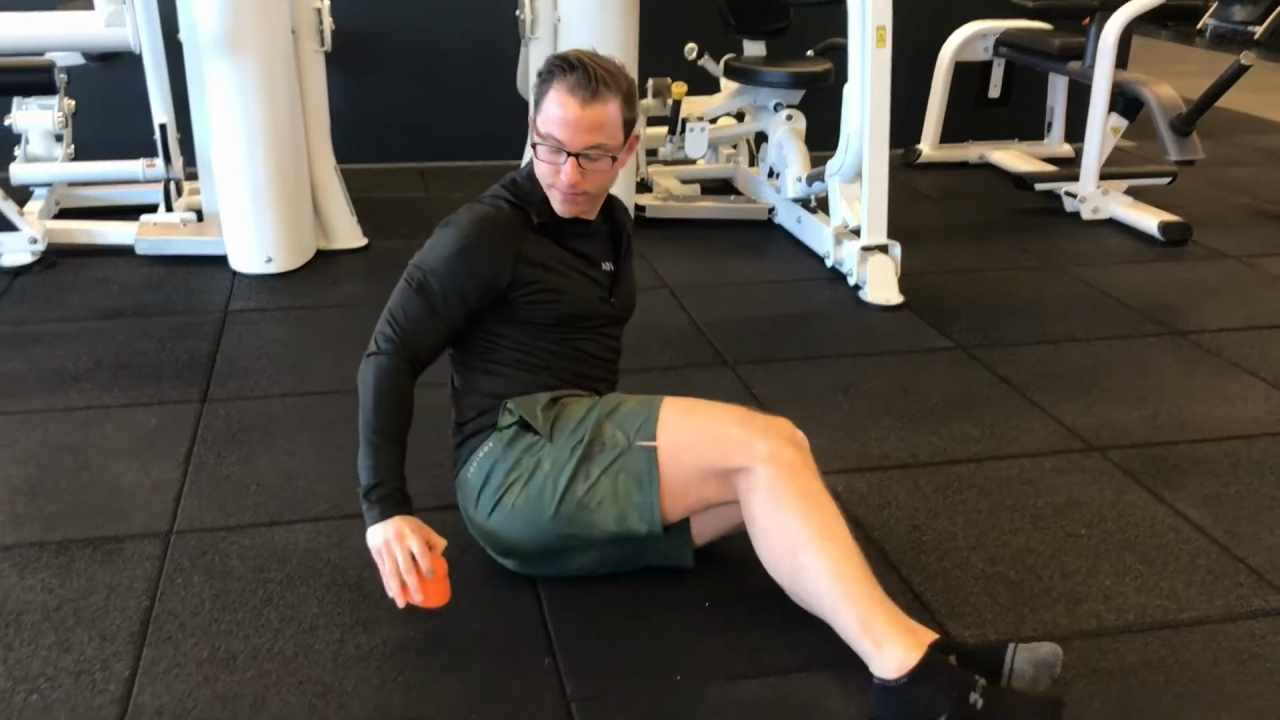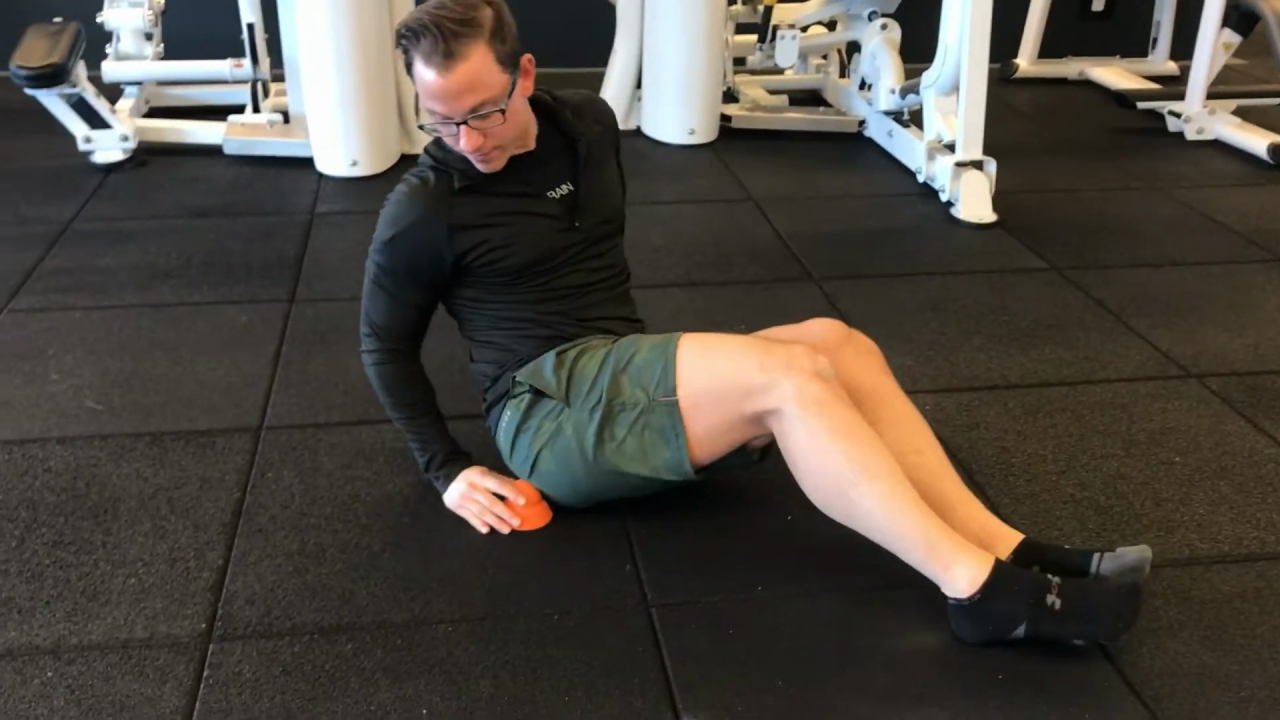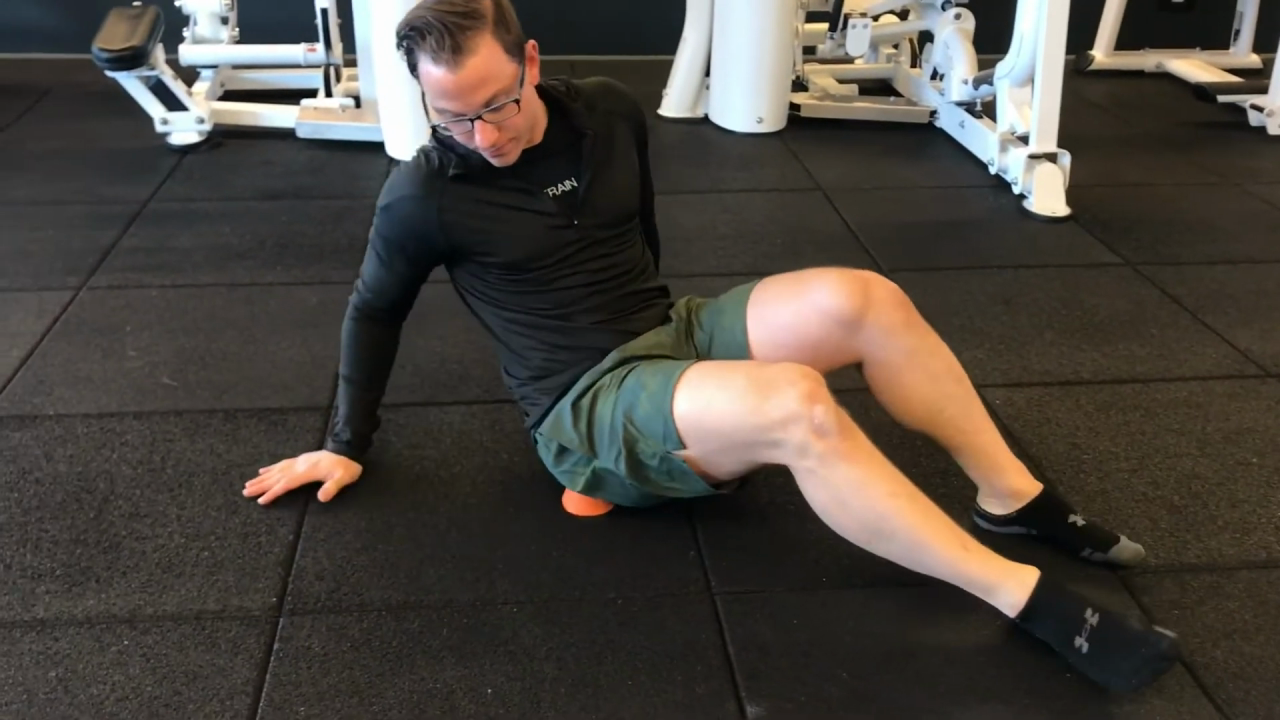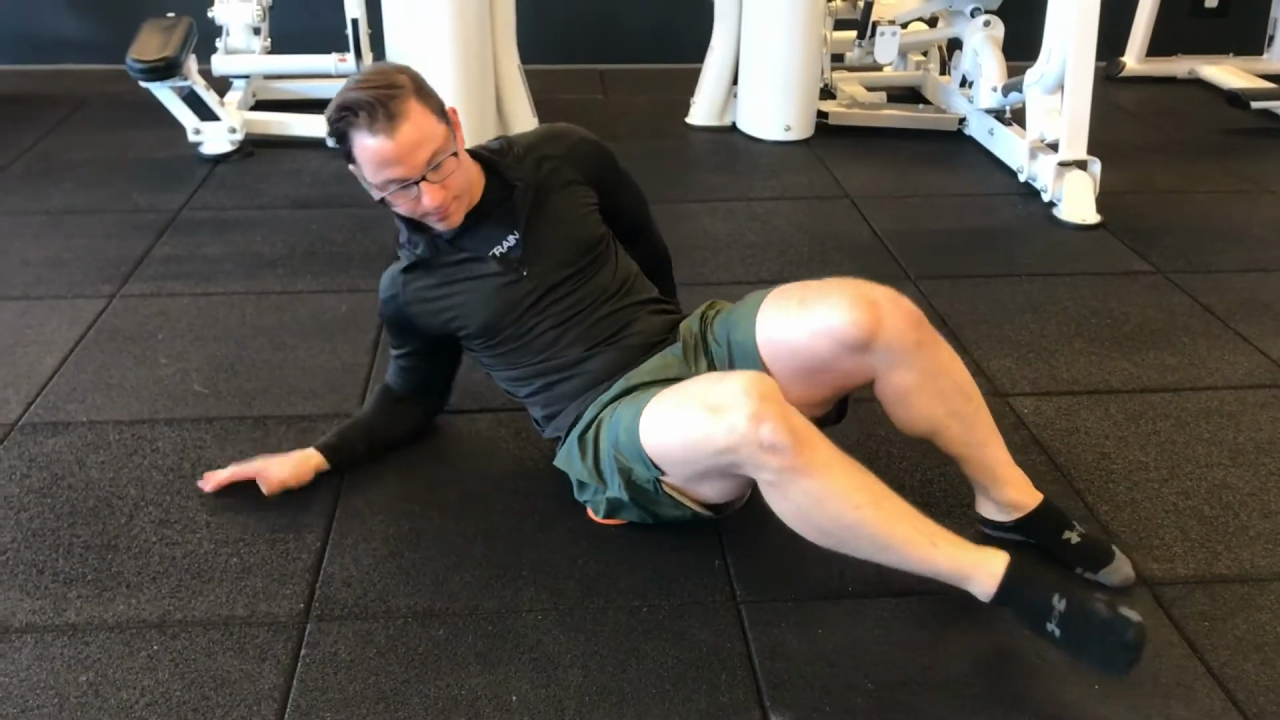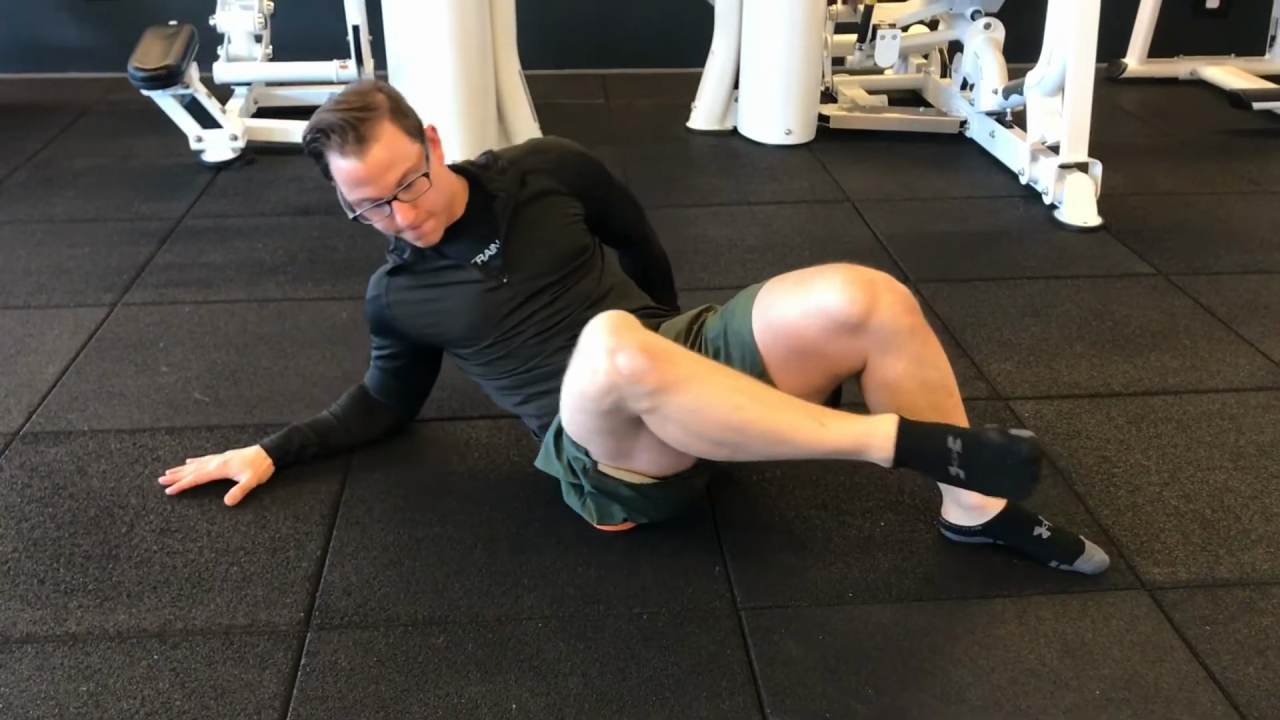
dt=1s
person 1, frame 1
left shoulder: (609, 223)
right shoulder: (484, 234)
right elbow: (389, 359)
left wrist: (623, 450)
right wrist: (385, 508)
left hip: (577, 476)
right hip: (515, 467)
left knee: (774, 473)
right knee: (764, 447)
left ankle: (916, 652)
person 1, frame 2
left shoulder: (585, 122)
right shoulder: (423, 210)
right elbow: (385, 346)
right wrist: (448, 469)
left hip: (626, 385)
right hip: (550, 413)
left knee: (838, 346)
right knee: (791, 375)
left ankle: (1004, 552)
right ankle: (978, 589)
person 1, frame 3
left shoulder: (608, 112)
right shoulder: (422, 197)
right elbow: (374, 313)
right wrist: (346, 445)
left hip: (675, 333)
right hip: (589, 412)
left knee: (861, 300)
right knee: (797, 403)
left ankle: (1015, 498)
right ankle: (1031, 601)
person 1, frame 4
left shoulder: (561, 157)
right shoulder: (411, 287)
right elbow: (412, 400)
right wrist: (315, 455)
left hip: (699, 340)
right hip: (613, 429)
left knee: (873, 317)
right knee: (754, 415)
left ankle: (1012, 505)
right ankle: (1005, 581)
person 1, frame 5
left shoulder: (547, 169)
right shoulder: (396, 297)
right elbow: (384, 404)
right wrist: (268, 451)
left hip: (691, 348)
right hip: (609, 453)
left knee: (864, 299)
right knee: (613, 344)
left ankle: (978, 512)
right ankle: (906, 442)
